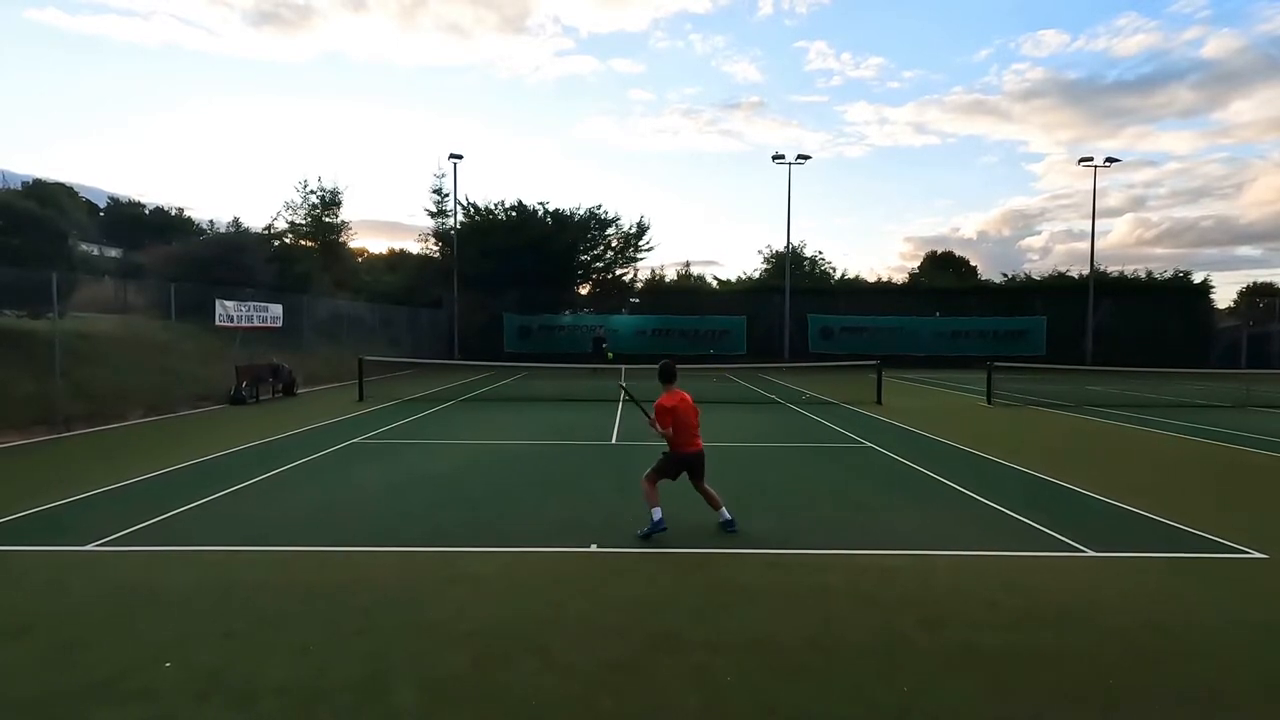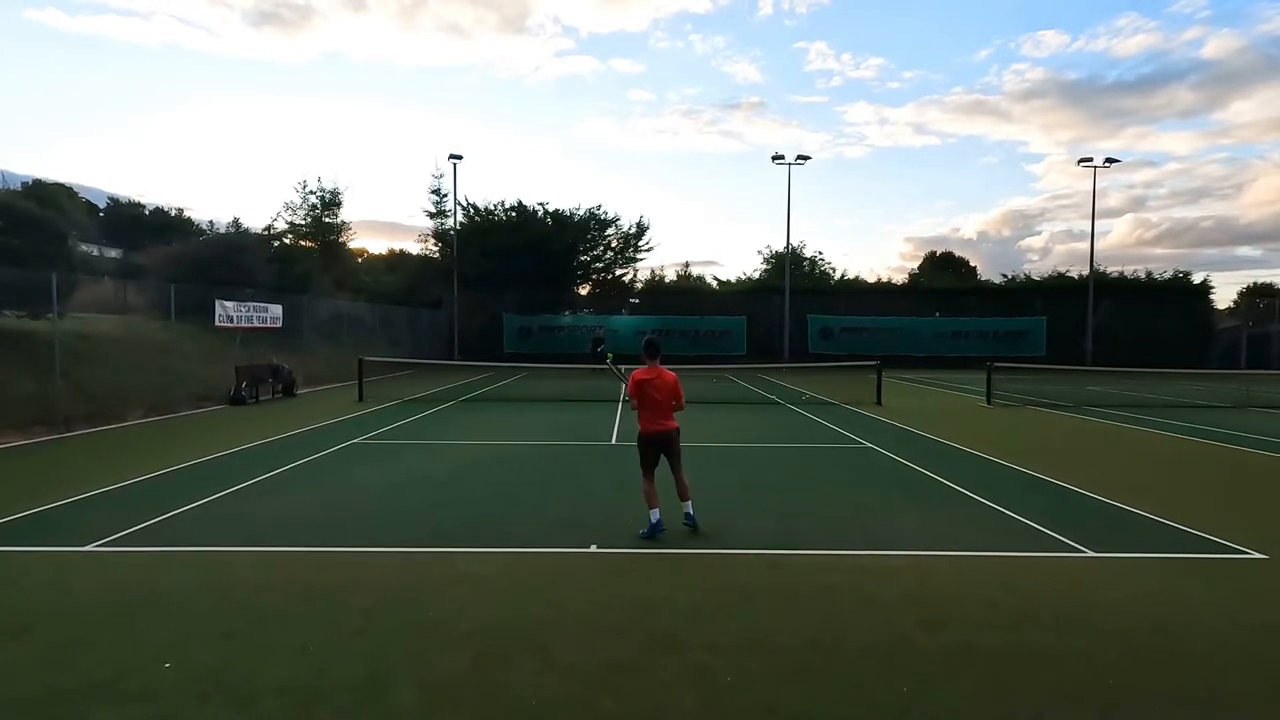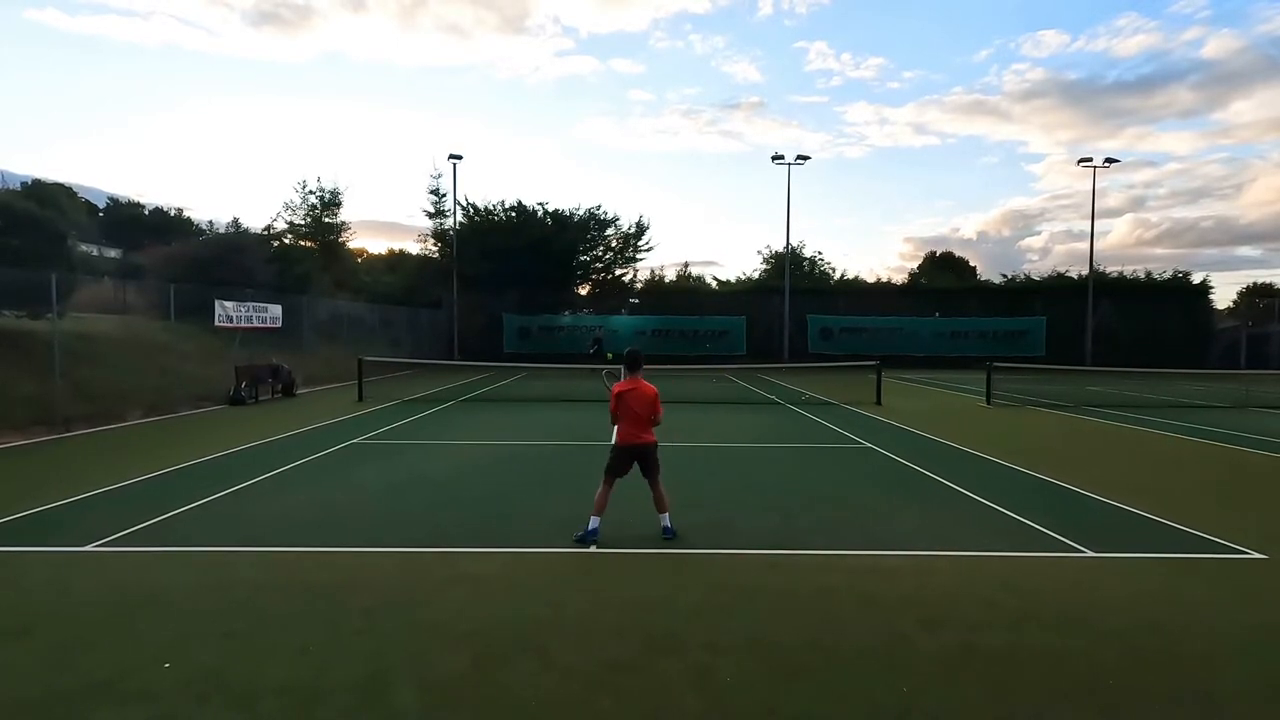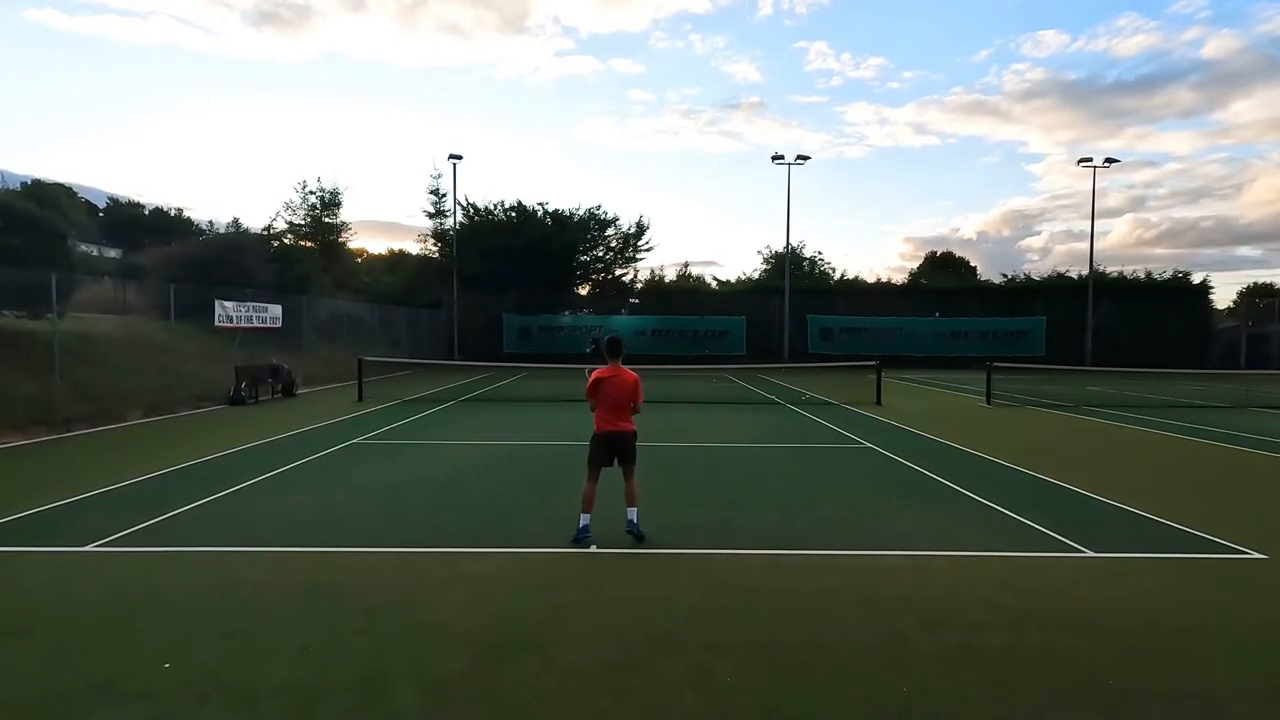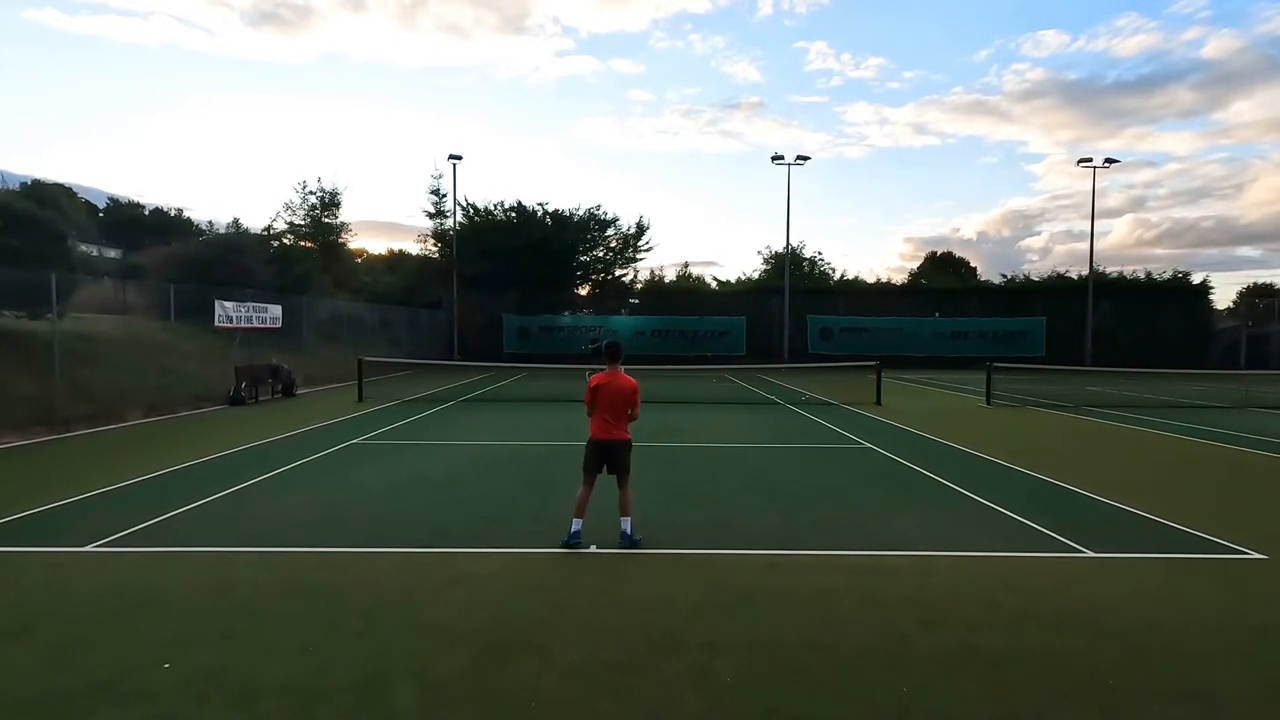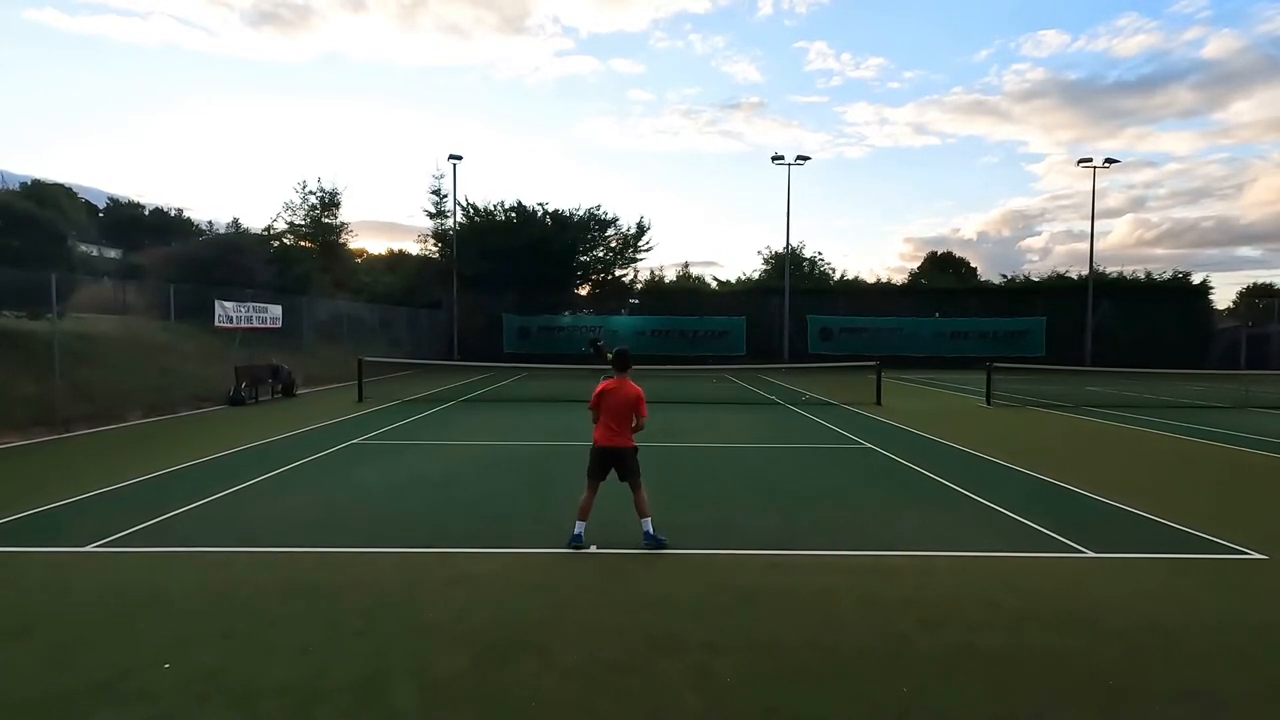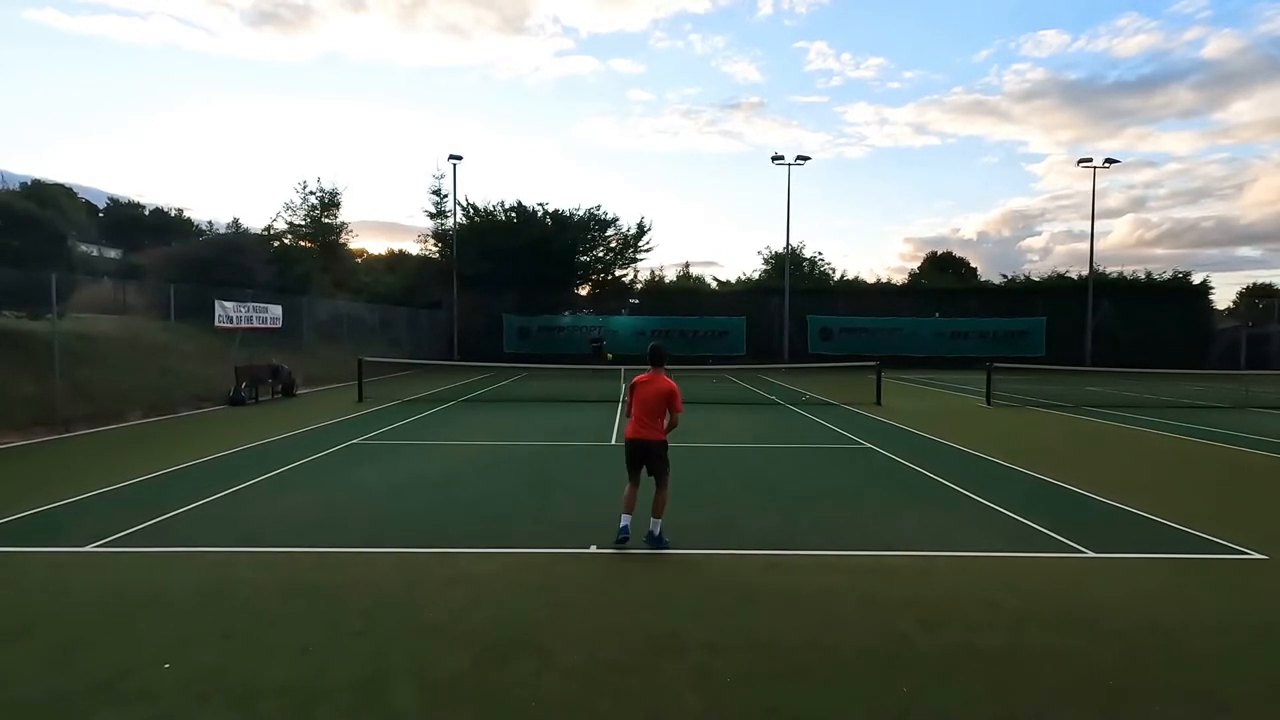
dt=0.3s
person 1, frame 1
left shoulder: (661, 404)
right shoulder: (687, 398)
left elbow: (668, 434)
left wrist: (657, 426)
left hip: (678, 453)
right hip: (697, 451)
left knee: (648, 480)
right knee: (701, 486)
left ankle: (657, 521)
right ankle: (727, 520)
person 1, frame 2
left shoulder: (637, 376)
right shoulder: (672, 377)
left elbow: (634, 405)
right elbow: (681, 405)
left hip: (648, 433)
right hip: (670, 431)
left knee: (648, 478)
right knee: (678, 473)
left ankle: (655, 522)
right ankle: (689, 514)
person 1, frame 3
left shoulder: (618, 389)
right shoulder: (651, 391)
left elbow: (614, 420)
right elbow: (657, 420)
left hip: (623, 445)
right hip: (647, 444)
left knee: (606, 486)
right knee: (656, 485)
left ankle: (592, 529)
right ankle: (666, 527)
person 1, frame 4
left shoulder: (597, 376)
right shoulder: (633, 378)
left elbow: (592, 406)
right elbow: (637, 408)
left hip: (603, 433)
right hip: (626, 433)
left knee: (592, 479)
right knee: (630, 477)
left ankle: (584, 526)
right ankle: (632, 521)
person 1, frame 5
left shoulder: (594, 381)
right shoulder: (631, 384)
left elbow: (589, 412)
right elbow: (635, 415)
left hip: (597, 440)
right hip: (620, 441)
left knee: (587, 486)
right knee: (624, 486)
left ankle: (575, 532)
right ankle: (626, 532)
person 1, frame 6
left shoulder: (602, 388)
right shoulder: (637, 392)
left elbow: (594, 418)
right elbow: (641, 425)
left hip: (601, 446)
right hip: (625, 447)
left knee: (590, 490)
right knee: (638, 489)
left ankle: (578, 535)
right ankle: (649, 534)
person 1, frame 7
left shoulder: (637, 381)
right shoulder: (671, 387)
left elbow: (629, 412)
right elbow: (674, 422)
left hip: (632, 439)
right hip: (655, 441)
left knee: (633, 482)
right knee: (662, 485)
left ankle: (624, 528)
right ankle: (654, 533)
